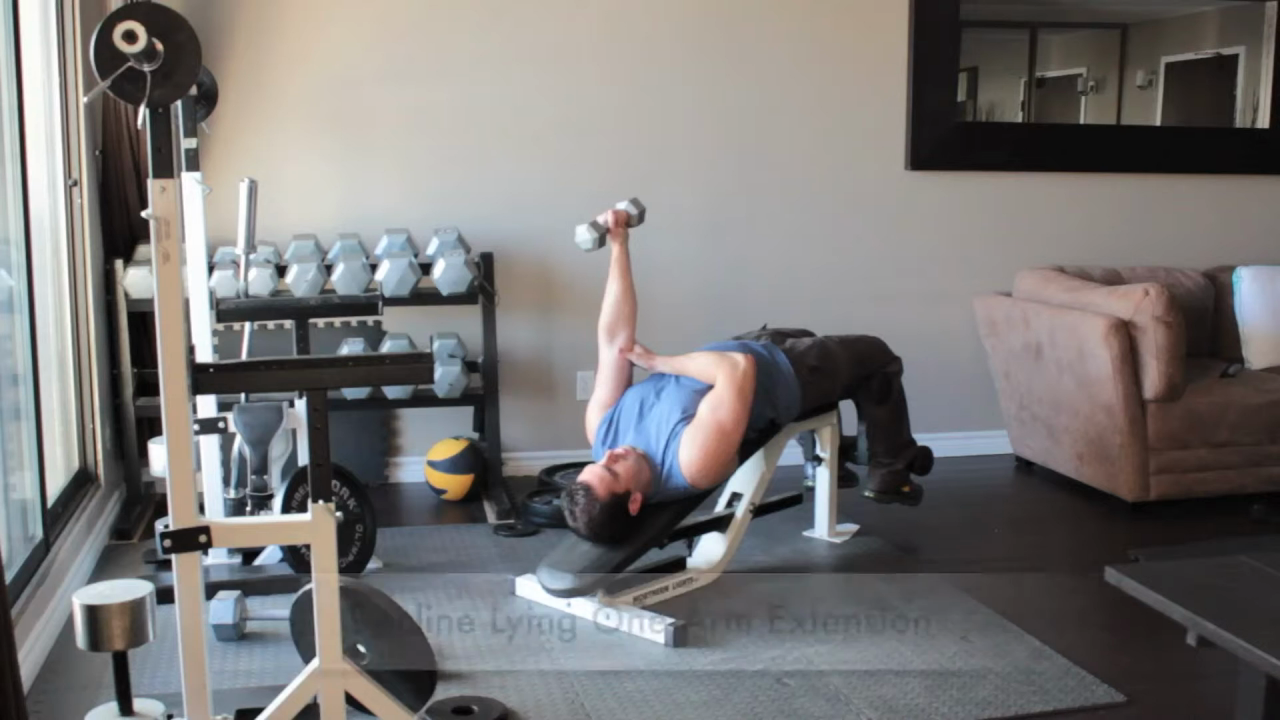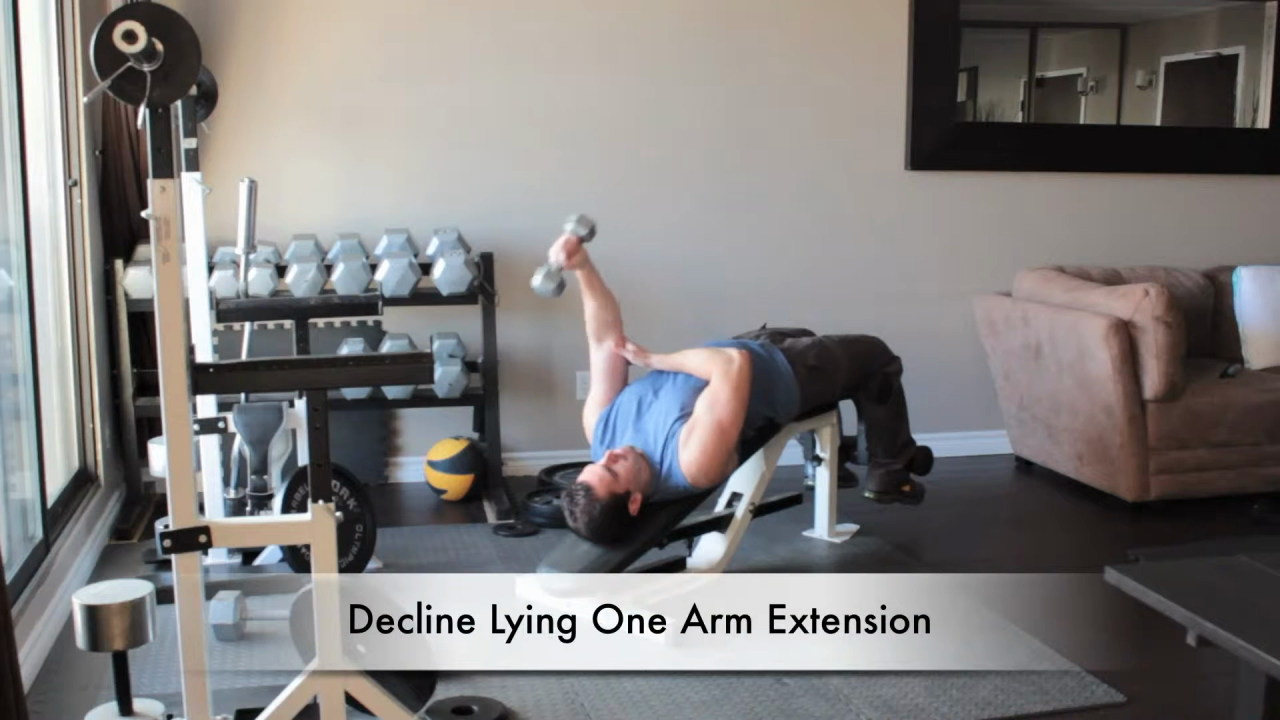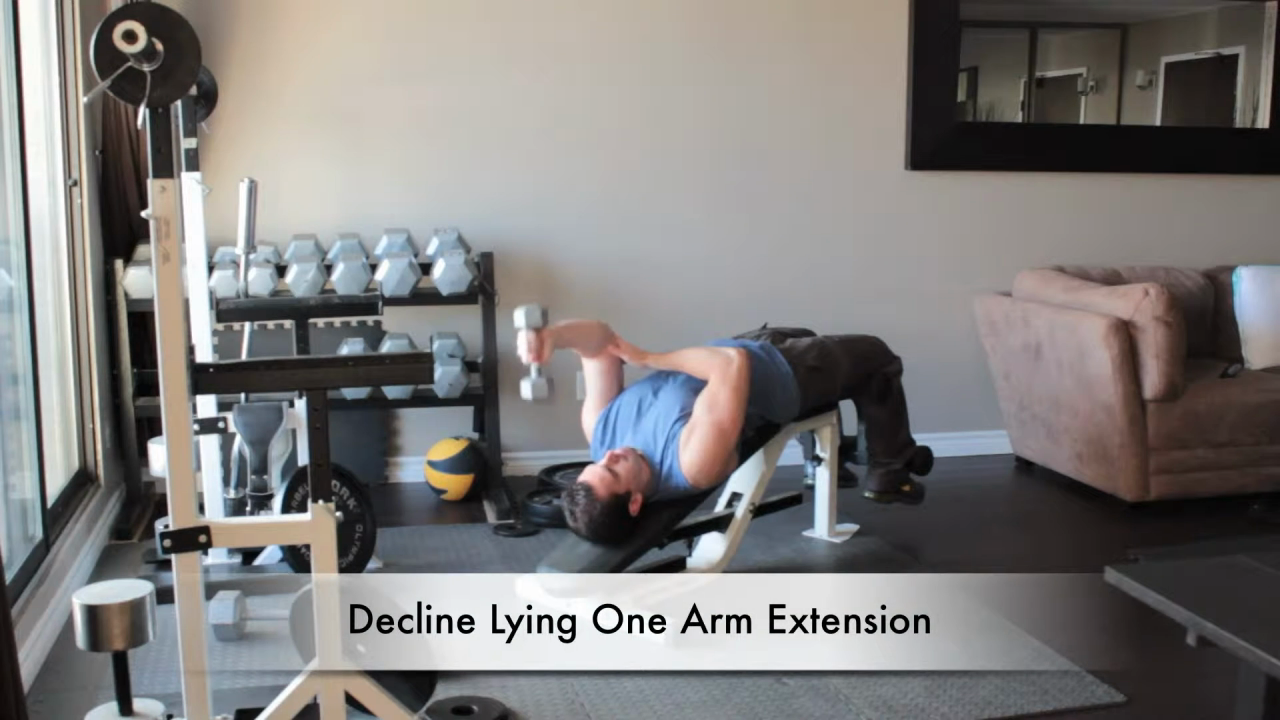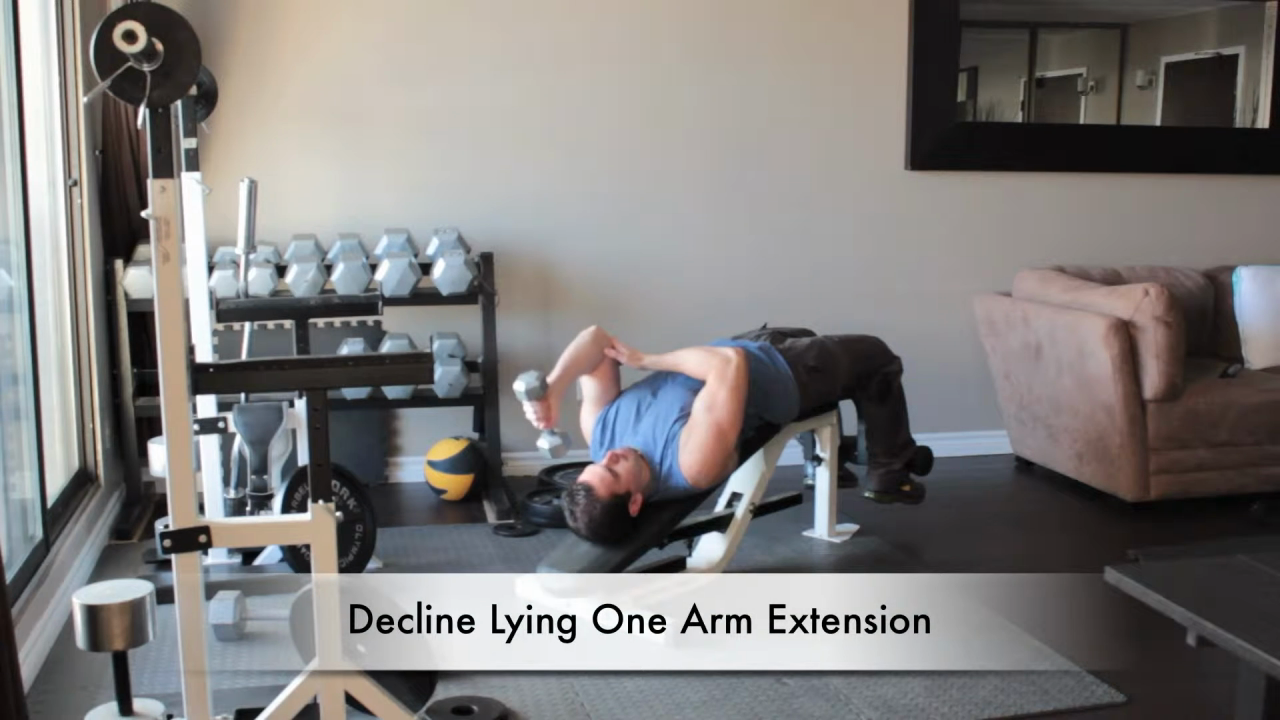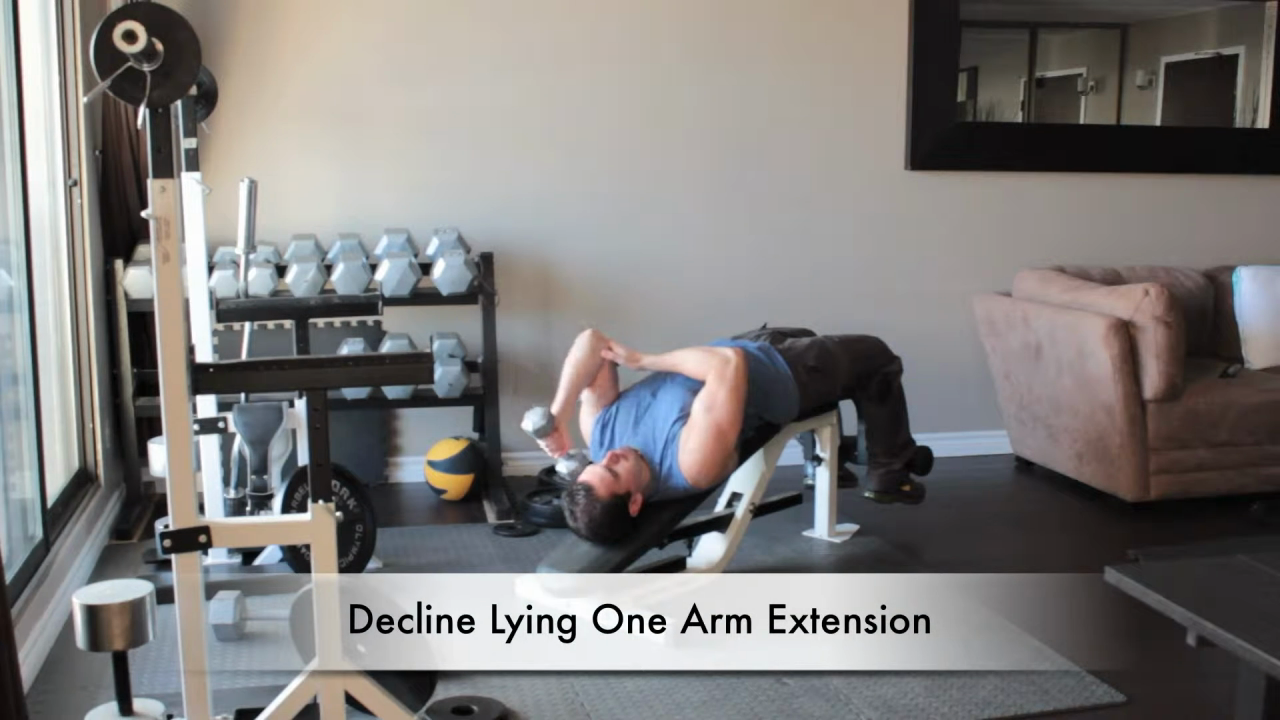
dt=0.5s
person 1, frame 1
left shoulder: (600, 428)
right shoulder: (694, 465)
left elbow: (614, 340)
right elbow: (738, 369)
left wrist: (619, 246)
right wrist: (659, 361)
left knee: (807, 341)
right knee: (876, 356)
right ankle: (891, 473)
person 1, frame 2
left shoulder: (599, 427)
right shoulder: (693, 463)
left elbow: (605, 338)
right elbow: (734, 364)
left wrist: (582, 265)
right wrist: (653, 358)
left knee: (805, 339)
right knee: (877, 356)
right ankle: (890, 475)
person 1, frame 3
left shoulder: (599, 429)
right shoulder: (692, 465)
left elbow: (599, 340)
right elbow: (732, 365)
left wrist: (547, 335)
right wrist: (647, 358)
left knee: (805, 337)
right knee: (876, 357)
right ankle: (889, 474)
person 1, frame 4
left shoulder: (598, 429)
right shoulder: (693, 466)
left elbow: (595, 337)
right elbow: (730, 363)
left wrist: (550, 389)
right wrist: (645, 360)
left knee: (805, 339)
right knee: (877, 358)
right ankle: (889, 474)
person 1, frame 5
left shoulder: (598, 430)
right shoulder: (693, 466)
left elbow: (592, 340)
right elbow: (728, 364)
left wrist: (556, 412)
right wrist: (644, 360)
left knee: (807, 340)
right knee: (877, 358)
right ankle: (889, 474)
